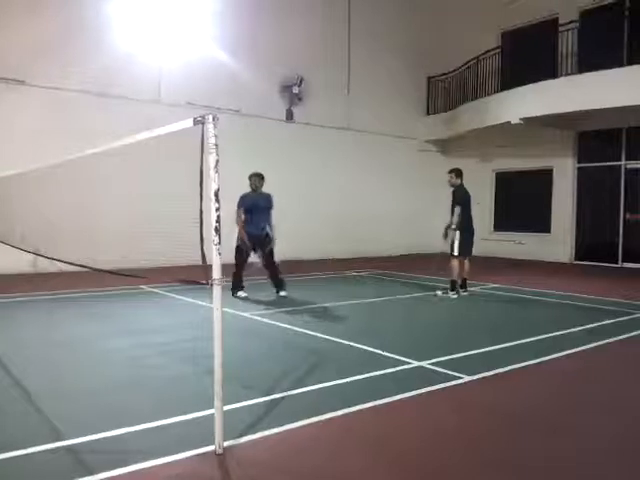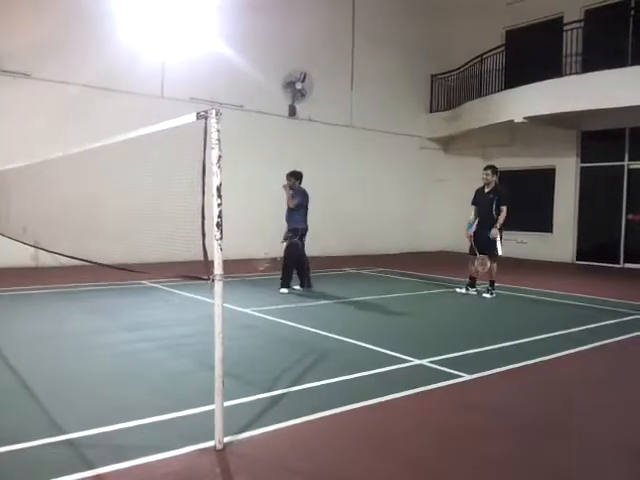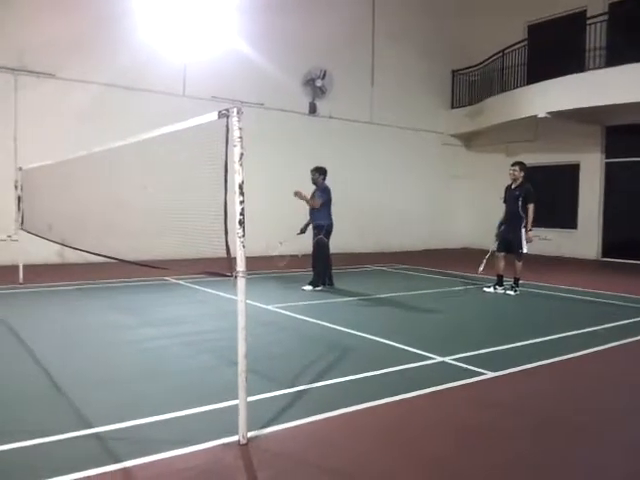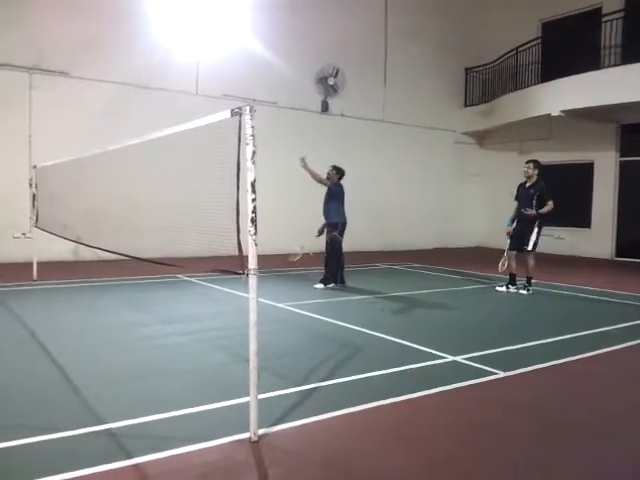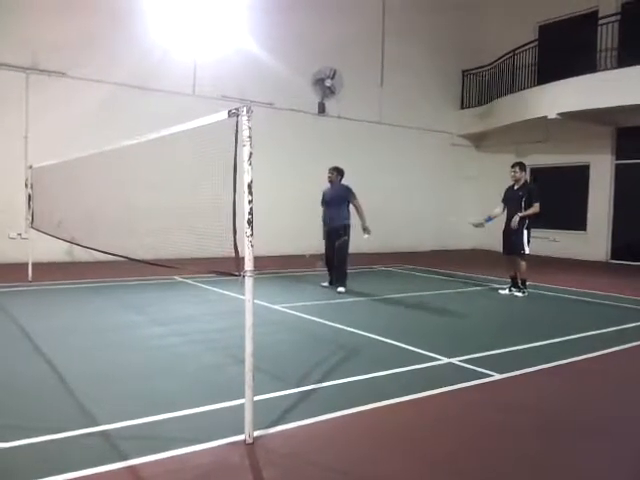
dt=1s
person 1, frame 1
left shoulder: (459, 192)
right shoulder: (461, 192)
left elbow: (458, 212)
left wrist: (452, 228)
right wrist: (448, 227)
left hip: (461, 230)
right hip: (466, 230)
left knee: (455, 258)
right knee: (464, 257)
left ankle: (453, 290)
right ankle: (463, 287)
person 1, frame 2
left shoulder: (499, 192)
right shoulder: (479, 191)
left elbow: (503, 212)
left wrist: (497, 228)
right wrist: (470, 227)
left hip: (491, 231)
right hip: (479, 230)
left knee: (492, 258)
right knee: (473, 256)
left ankle: (491, 288)
right ankle: (471, 286)
person 1, frame 3
left shoulder: (526, 188)
right shoulder: (508, 188)
left elbow: (530, 209)
left wrist: (529, 229)
right wrist: (499, 226)
left hip: (519, 229)
right hip: (506, 228)
left knee: (518, 257)
right knee: (499, 254)
left ankle: (515, 286)
right ankle: (499, 284)
person 1, frame 4
left shoulder: (541, 186)
right shoulder: (521, 186)
left elbow: (550, 206)
left wrist: (537, 213)
right wrist: (510, 223)
left hip: (532, 226)
right hip: (519, 225)
left knee: (529, 255)
right knee: (511, 253)
left ankle: (528, 285)
right ankle: (512, 284)
person 1, frame 5
left shoulder: (530, 188)
right shoulder: (509, 190)
left elbow: (536, 208)
right elbow: (501, 208)
left wrist: (520, 215)
right wrist: (486, 220)
left hip: (521, 228)
right hip: (508, 228)
left knee: (520, 257)
right knee: (509, 257)
left ankle: (523, 287)
right ankle: (514, 285)
person 2, frame 1
left shoulder: (267, 197)
right shoulder: (245, 198)
right elbow: (239, 217)
left wrist: (271, 233)
right wrist: (242, 233)
left hip: (263, 236)
right hip: (248, 235)
left knee: (270, 262)
right knee: (240, 263)
left ankle: (280, 288)
right ankle: (237, 289)
person 2, frame 2
left shoulder: (301, 192)
right shoulder: (295, 193)
left elbow: (291, 204)
left wrist: (287, 191)
right wrist: (287, 232)
left hip: (297, 229)
right hip: (294, 229)
left knee: (289, 256)
right knee: (299, 257)
left ankle: (285, 285)
right ankle: (305, 283)
person 2, frame 3
left shoulder: (324, 189)
right shoulder: (318, 190)
left elbow: (316, 204)
left wrist: (302, 196)
right wrist: (306, 225)
left hip: (323, 226)
right hip: (319, 226)
left knee: (318, 255)
right knee: (323, 255)
left ankle: (316, 283)
right ankle: (327, 281)
person 2, frame 4
left shoulder: (336, 186)
right shoulder: (332, 189)
left elbow: (320, 180)
left wrist: (306, 167)
right wrist: (324, 225)
left hip: (337, 224)
right hip: (333, 224)
left knee: (331, 253)
right knee: (336, 253)
left ankle: (327, 281)
right ankle: (338, 280)
person 2, frame 5
left shoulder: (345, 189)
right shoulder: (326, 192)
left elbow: (357, 206)
left wrist: (364, 223)
right wrist: (324, 228)
left hip: (342, 227)
right hip: (330, 228)
left knee: (341, 256)
right knee: (329, 256)
left ankle: (341, 283)
right ankle: (333, 281)
